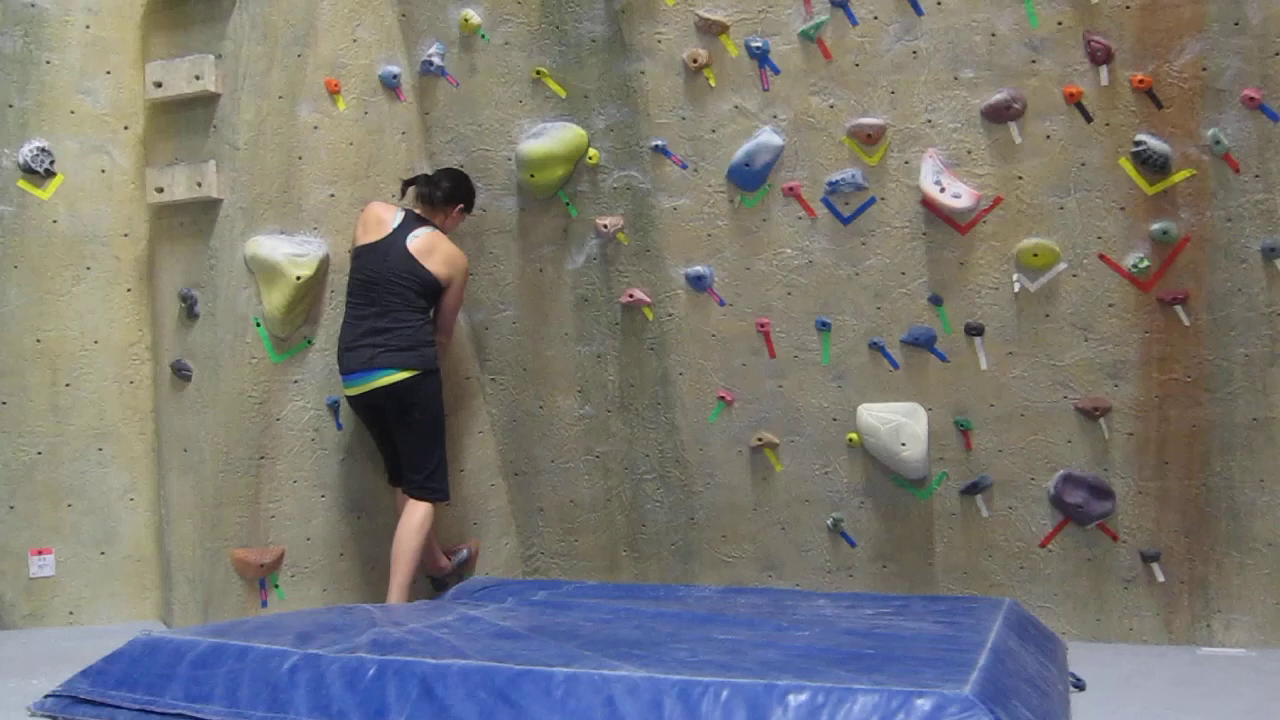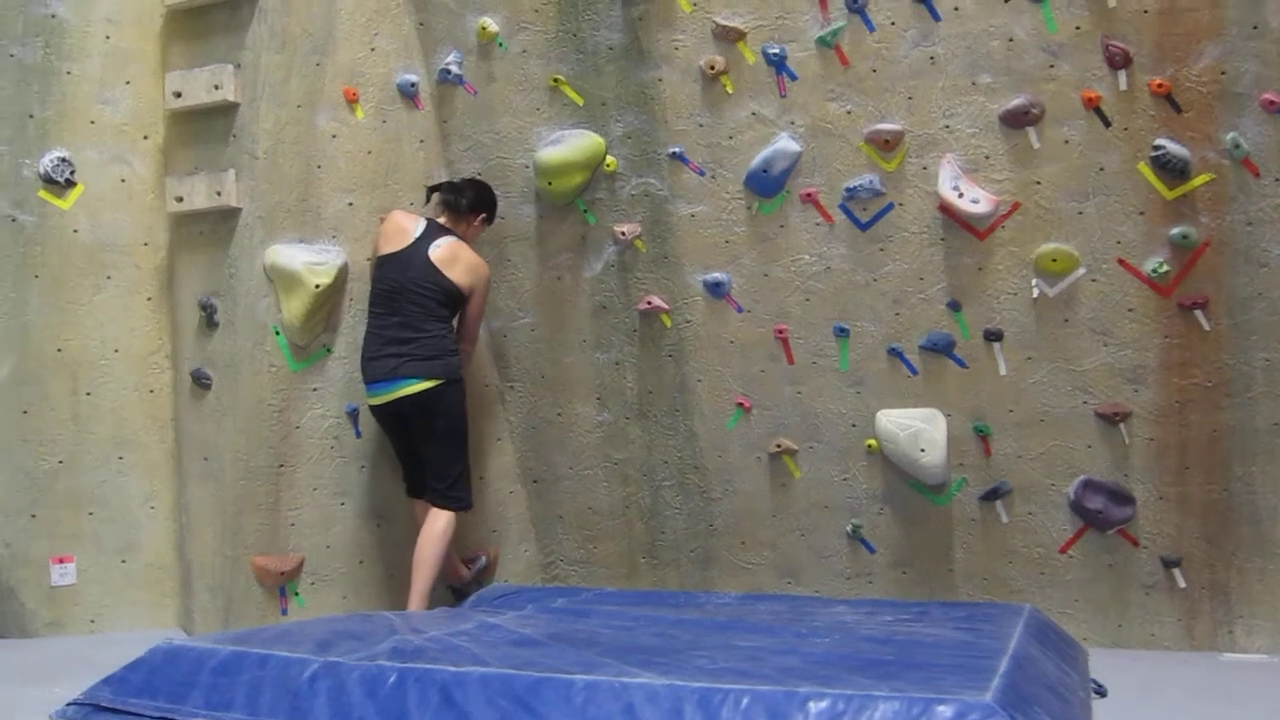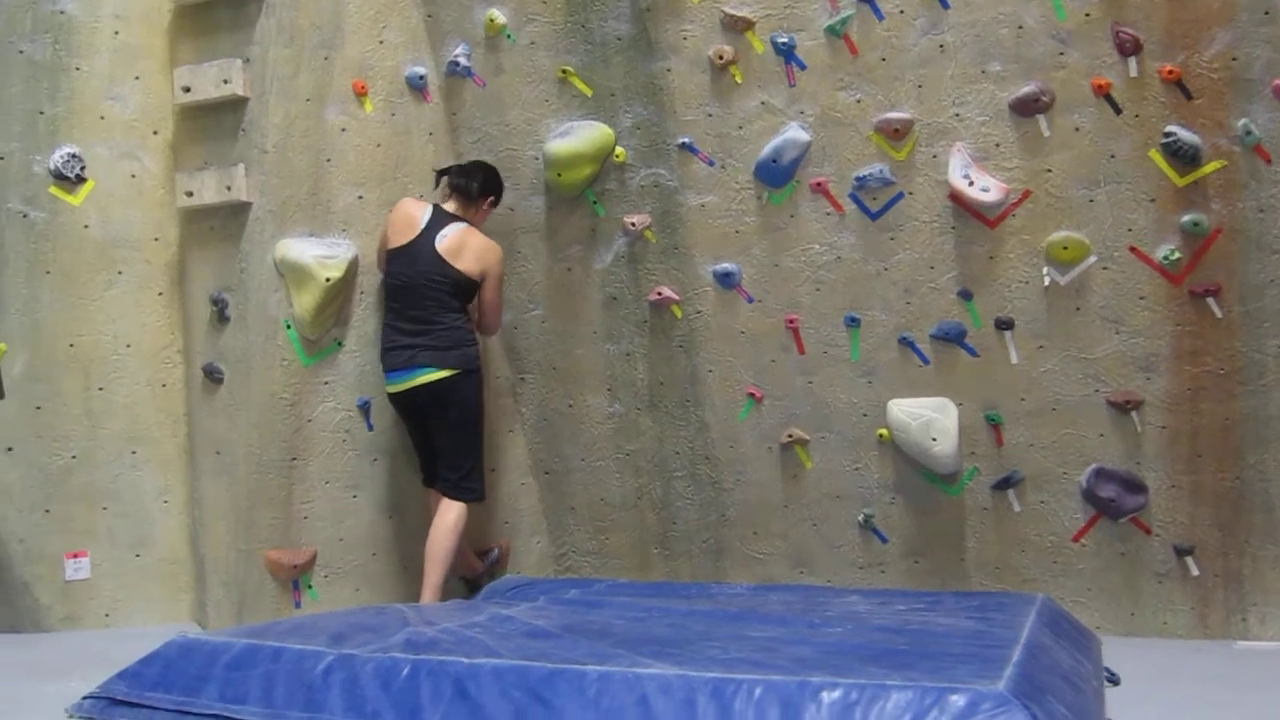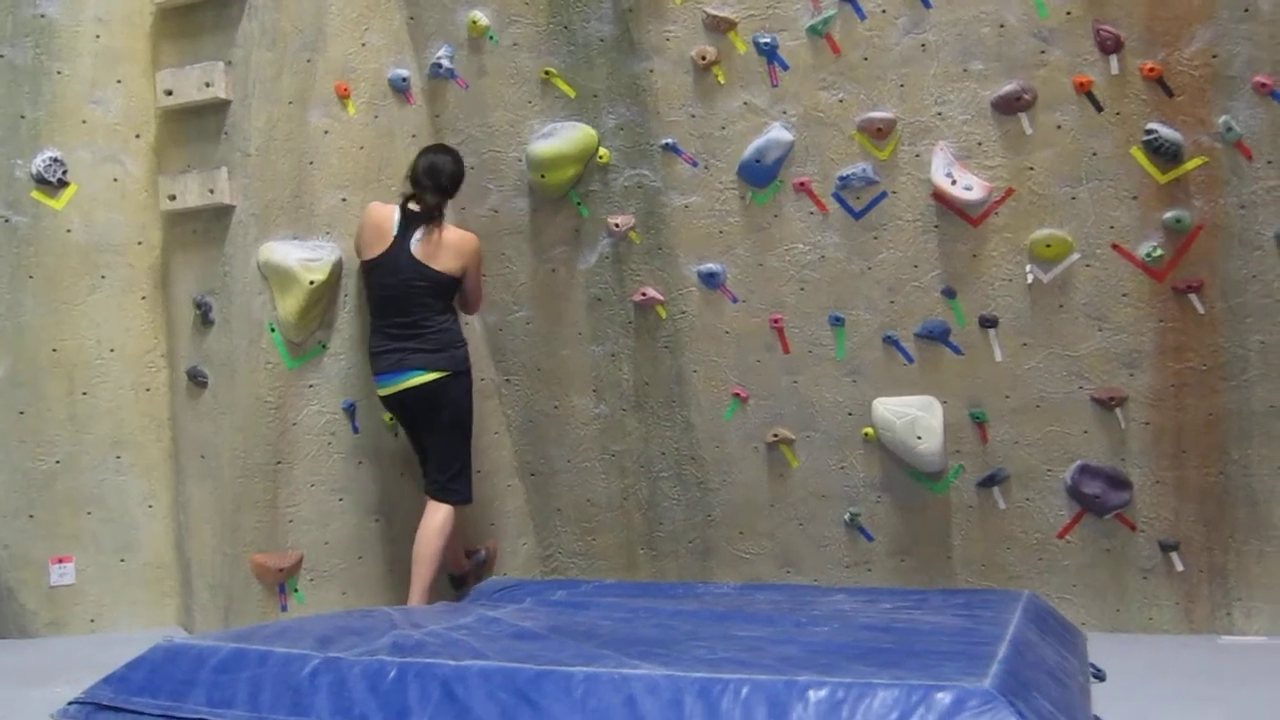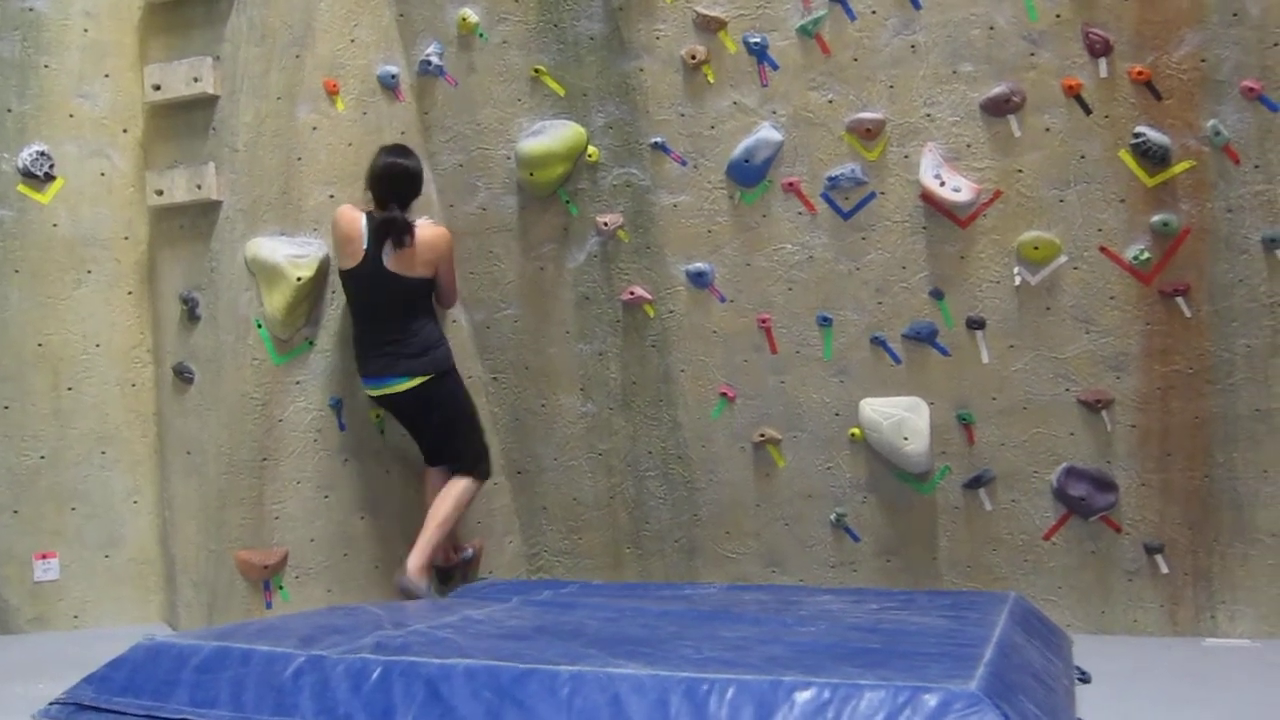
dt=0.5s
person 1, frame 1
left shoulder: (374, 213)
right shoulder: (453, 256)
right elbow: (442, 333)
left hip: (355, 374)
right hip: (409, 371)
left knee: (406, 478)
right knee: (423, 490)
left ankle: (439, 565)
right ankle: (395, 605)
person 1, frame 2
left shoulder: (396, 223)
right shoulder: (475, 266)
left hip: (379, 383)
right hip: (433, 380)
left knee: (422, 489)
right knee: (446, 497)
left ankle: (457, 574)
right ankle: (415, 613)
person 1, frame 3
left shoulder: (404, 211)
right shoulder: (486, 250)
right elbow: (489, 325)
left hip: (398, 374)
right hip: (452, 371)
left knee: (438, 479)
right knee: (457, 489)
left ankle: (471, 566)
right ankle: (428, 606)
person 1, frame 4
left shoulder: (374, 216)
right shoulder: (463, 243)
left hip: (389, 376)
right hip: (441, 372)
left knee: (438, 476)
right knee: (445, 490)
left ankle: (459, 565)
right ankle: (414, 610)
person 1, frame 5
left shoulder: (344, 222)
right shoulder: (434, 238)
left hip: (374, 378)
right hip: (425, 370)
left knee: (440, 456)
right knee: (471, 467)
left ankle: (445, 557)
right ankle: (416, 568)
